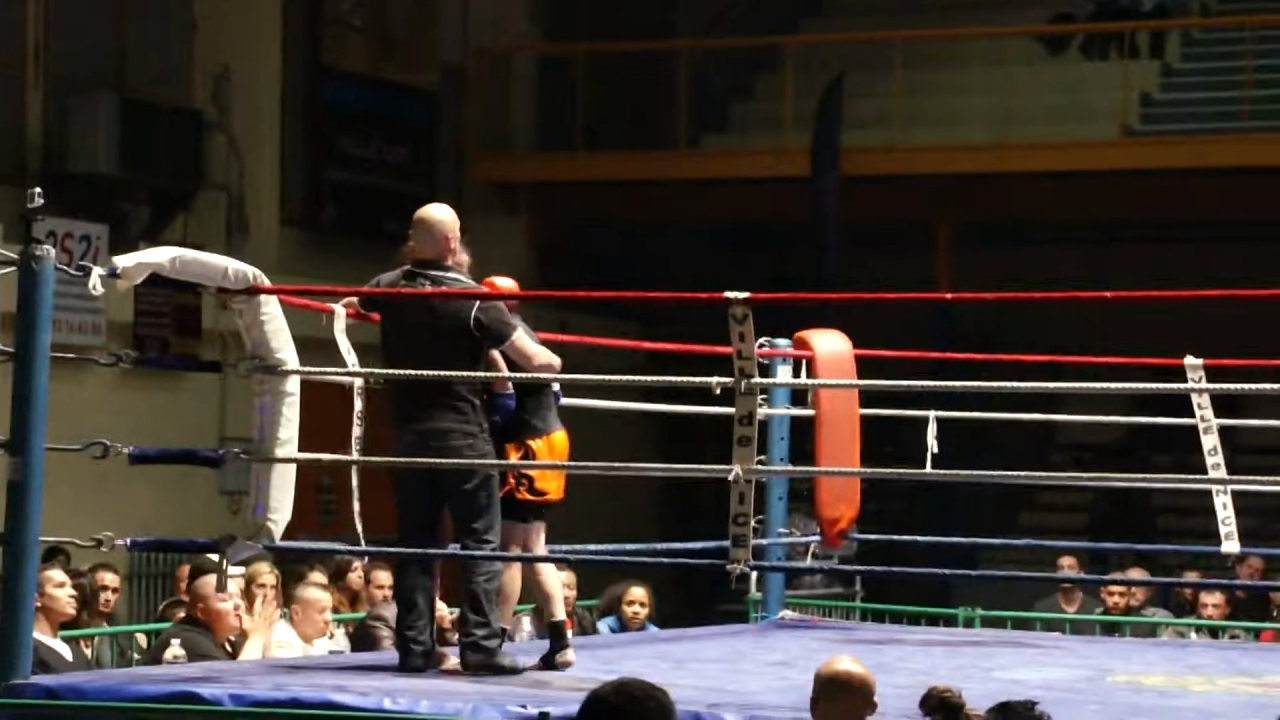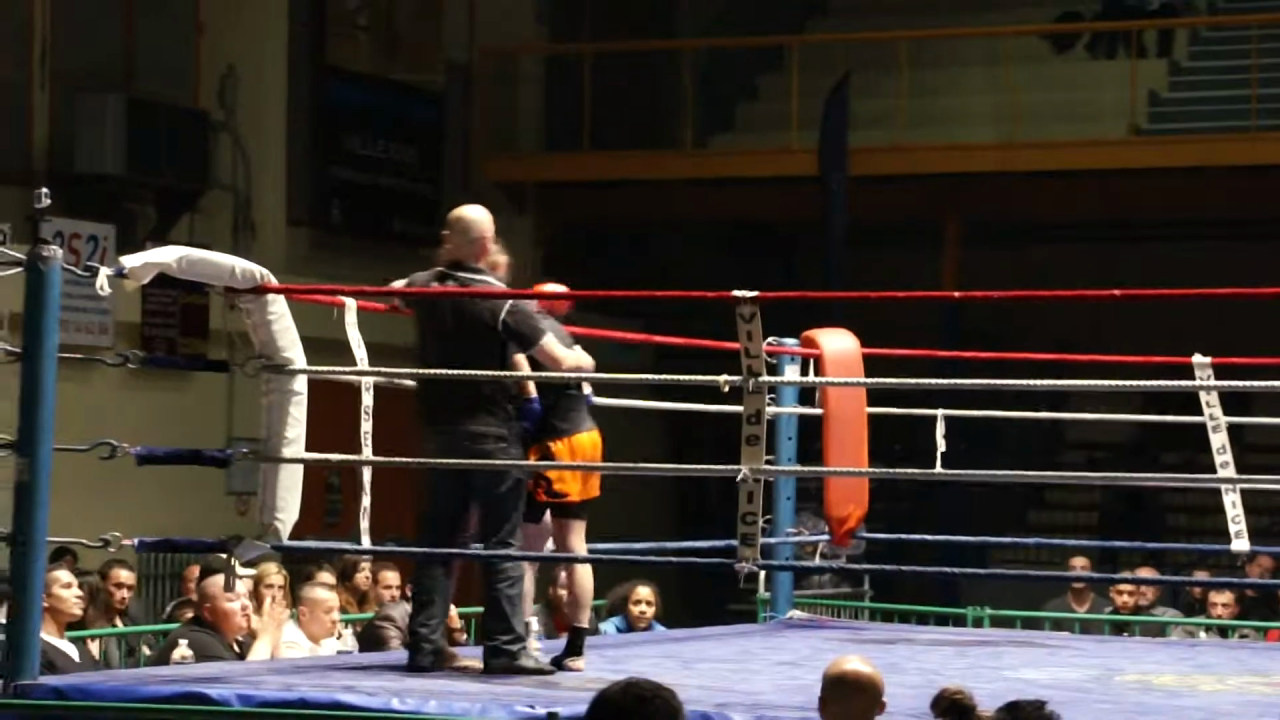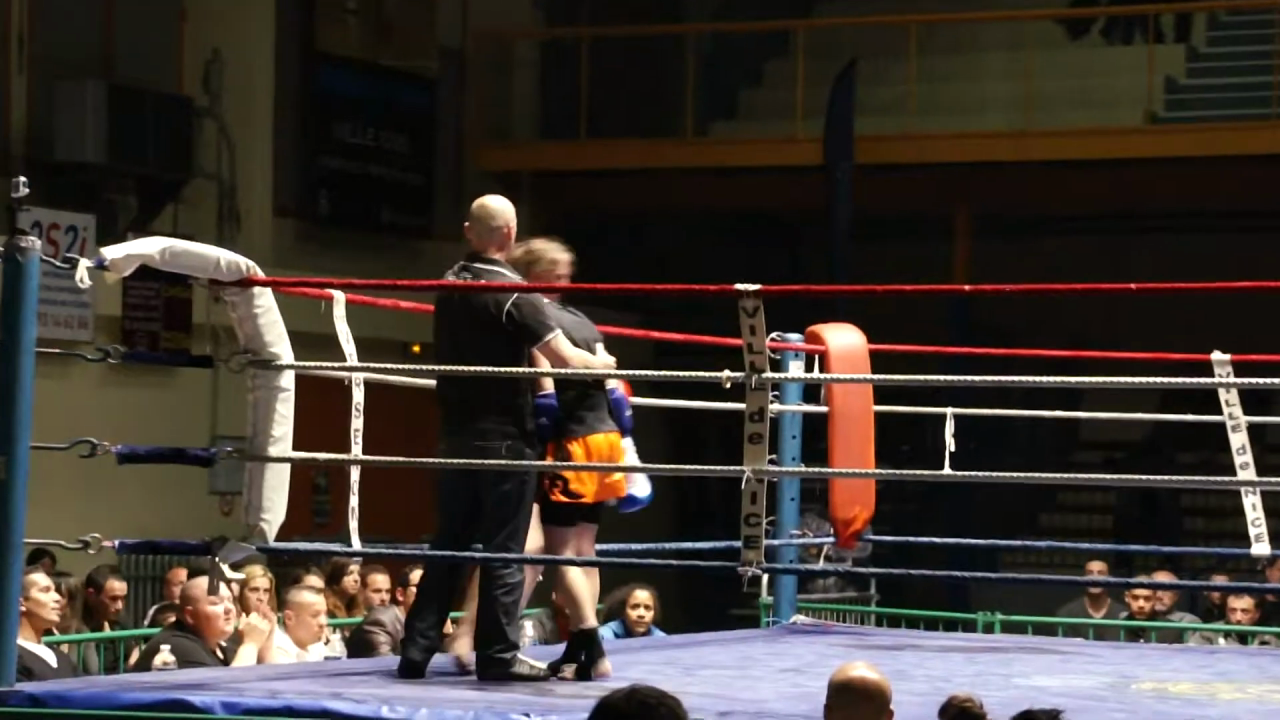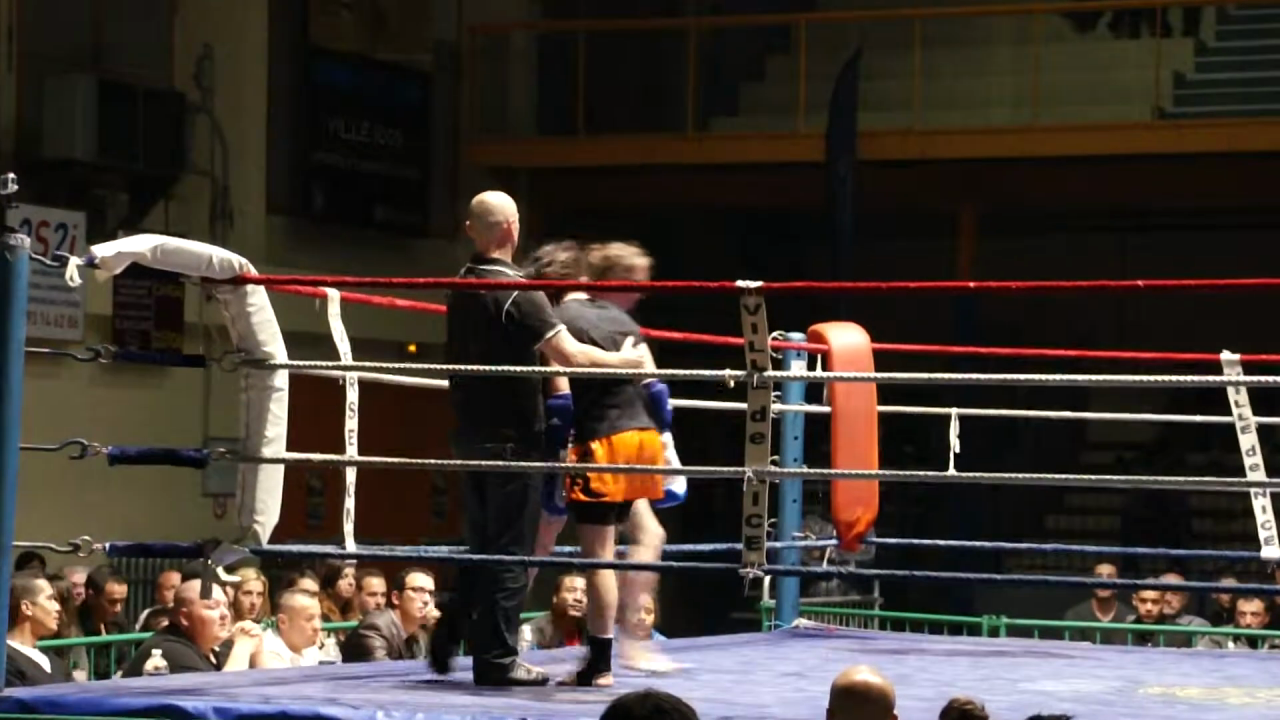
dt=0.3s
person 1, frame 1
left shoulder: (390, 288)
right shoulder: (474, 300)
left elbow: (353, 304)
right elbow: (533, 359)
right wrist: (552, 362)
left hip: (411, 435)
right hip: (463, 436)
left knee: (416, 543)
right knee: (480, 541)
left ankle: (416, 648)
right ankle: (480, 645)
person 1, frame 2
left shoulder: (425, 287)
right shoulder: (503, 303)
right elbow: (561, 362)
right wrist: (586, 361)
left hip: (441, 437)
right hip: (492, 438)
left knee: (437, 544)
right knee: (501, 545)
left ankle: (424, 647)
right ankle: (505, 648)
person 1, frame 3
left shoulder: (451, 285)
right shoulder: (515, 295)
right elbow: (567, 360)
right wrist: (604, 364)
left hip: (457, 434)
right hip: (503, 436)
left knee: (449, 543)
right knee: (503, 548)
left ankle: (417, 648)
right ankle: (498, 655)
person 1, frame 4
left shoulder: (462, 287)
right shoulder: (517, 292)
right elbow: (570, 355)
right wrist: (623, 360)
left hip: (473, 434)
right hip: (512, 437)
left knee: (485, 542)
right knee: (509, 549)
left ankle: (448, 640)
right ankle: (495, 660)
person 2, frame 1
right shoulder: (511, 325)
left elbow: (505, 396)
right elbow: (552, 391)
left wrist: (487, 438)
left hip: (526, 445)
right hip: (548, 438)
left knee: (508, 547)
right knee: (533, 549)
right ankle: (560, 642)
person 2, frame 2
right shoulder: (554, 327)
right elbow: (583, 390)
left hip: (552, 444)
right hip: (585, 437)
left knee: (527, 545)
right knee: (574, 547)
right ankle: (575, 647)
person 2, frame 3
right shoulder: (581, 322)
left elbow: (546, 398)
right elbow: (613, 393)
right wrist: (626, 447)
left hip: (570, 444)
right hip: (605, 440)
left knee: (562, 554)
right knee: (582, 553)
left ankle: (592, 651)
right ankle: (577, 649)
person 2, frame 4
left shoulder: (557, 321)
right shoulder: (621, 319)
left elbow: (561, 399)
right elbow: (655, 385)
right wrist: (667, 447)
left hip: (601, 441)
right hip: (645, 436)
left knee: (598, 555)
right knee: (631, 542)
left ankle: (600, 664)
right ankle: (612, 647)
